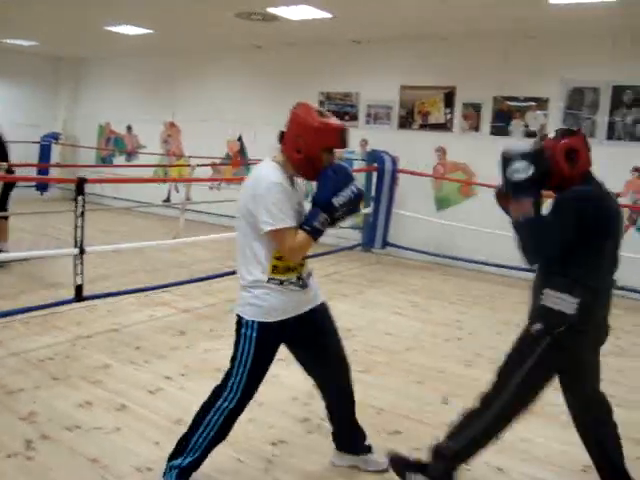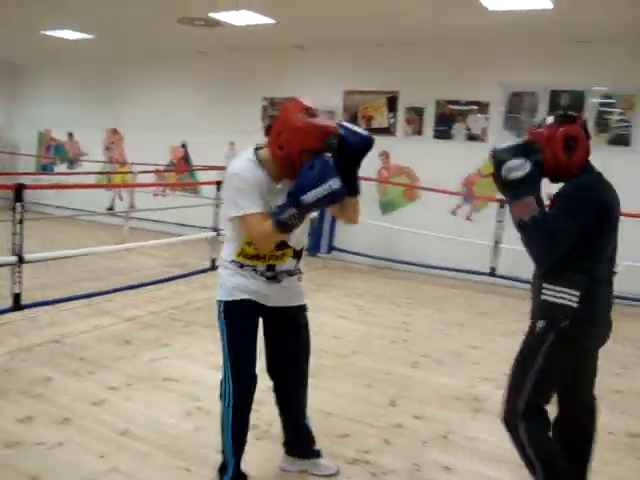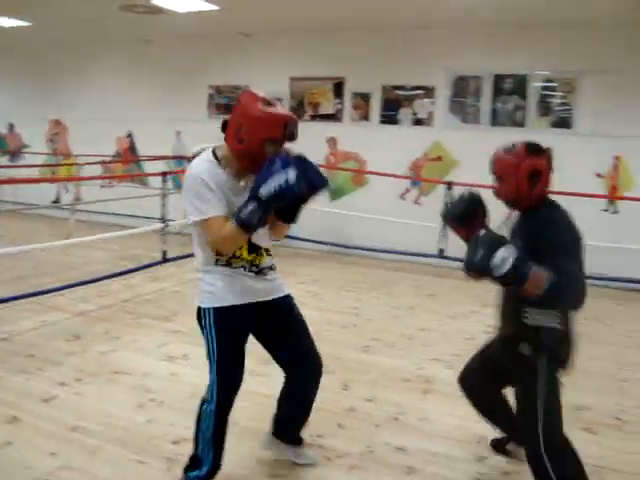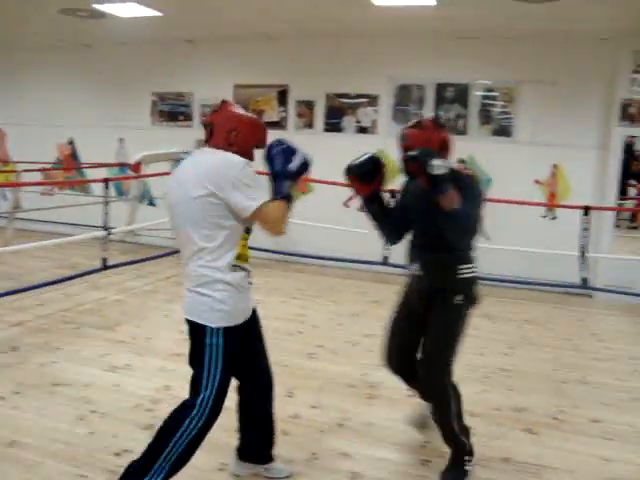
dt=0.3s
person 1, frame 1
left shoulder: (293, 178)
right shoulder: (268, 183)
right elbow: (294, 249)
left wrist: (336, 204)
right wrist: (328, 207)
left hip: (305, 301)
right hip: (265, 307)
left knee: (335, 375)
right knee: (236, 393)
left ankle: (351, 447)
person 1, frame 2
left shoulder: (305, 170)
right shoulder: (242, 171)
left elbow: (349, 217)
right elbow: (259, 237)
left wrist: (348, 167)
right wrist: (301, 200)
left hip: (287, 293)
right hip: (241, 290)
left knee: (292, 381)
right knee: (240, 383)
person 1, frame 3
left shoulder: (263, 168)
right shoulder: (203, 173)
left elbow: (276, 231)
right elbow: (224, 240)
left wrist: (290, 199)
right wrist: (259, 199)
left hip: (265, 288)
right hip: (224, 295)
left knee: (306, 367)
right knee: (223, 388)
left ankle: (286, 436)
person 1, frame 4
left shoulder: (186, 171)
right shoulder: (228, 166)
right elbow: (274, 223)
right wrist: (285, 177)
left hip: (230, 303)
right hip: (218, 306)
left knee: (258, 381)
right knee: (205, 403)
person 2, frame 1
left shoulder: (577, 198)
right shoulder: (600, 199)
left elbow: (538, 253)
left wrist: (521, 191)
right wrist: (524, 205)
left hip: (561, 319)
right hip: (585, 320)
left knee: (503, 400)
right knee: (586, 402)
person 2, frame 2
left shoulder: (581, 190)
right shoulder: (594, 187)
left elbow: (545, 251)
right elbow: (556, 240)
left wrist: (520, 192)
right wrist: (524, 190)
left hip: (564, 316)
right hip: (588, 314)
left knee: (522, 412)
right knee: (575, 405)
person 2, frame 3
left shoulder: (558, 227)
right shoulder: (528, 217)
left elbow: (570, 295)
right elbow: (492, 259)
left wrist: (517, 269)
right wrist: (474, 232)
left hip: (540, 341)
right hip: (517, 332)
left knee: (542, 432)
right knee: (474, 381)
right ankle: (520, 436)
person 2, frame 4
left shoulder: (463, 184)
right shoulder: (414, 187)
left elbow: (462, 233)
right elbow: (393, 232)
left wrist: (441, 185)
right wrist: (368, 192)
left hip: (452, 290)
right hip: (420, 285)
left knee: (435, 373)
right knee: (399, 358)
left ankle: (461, 451)
right ankle: (438, 403)
